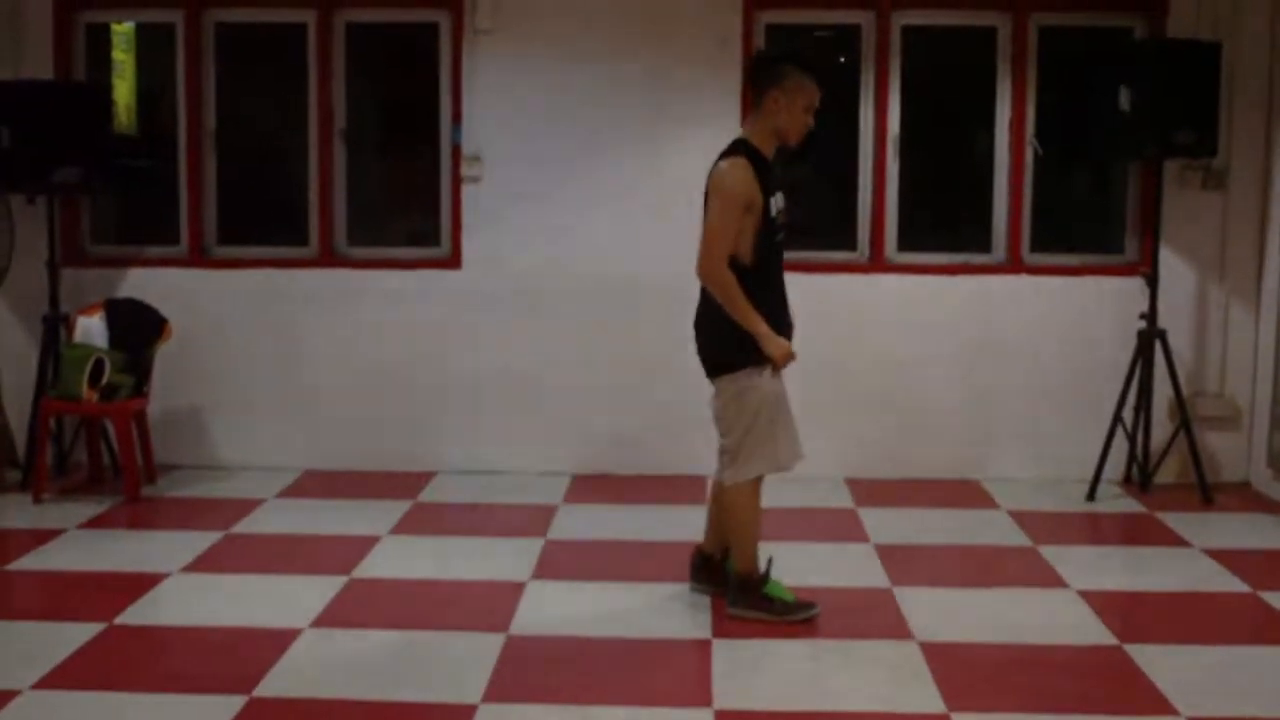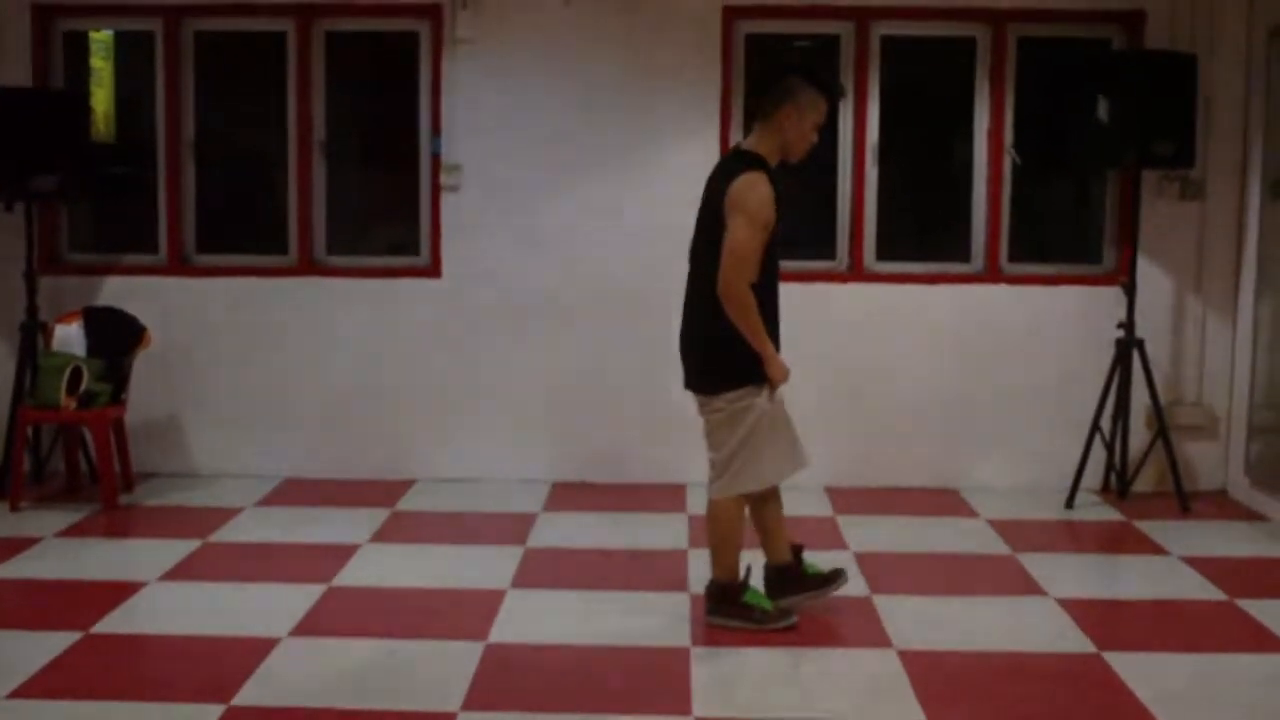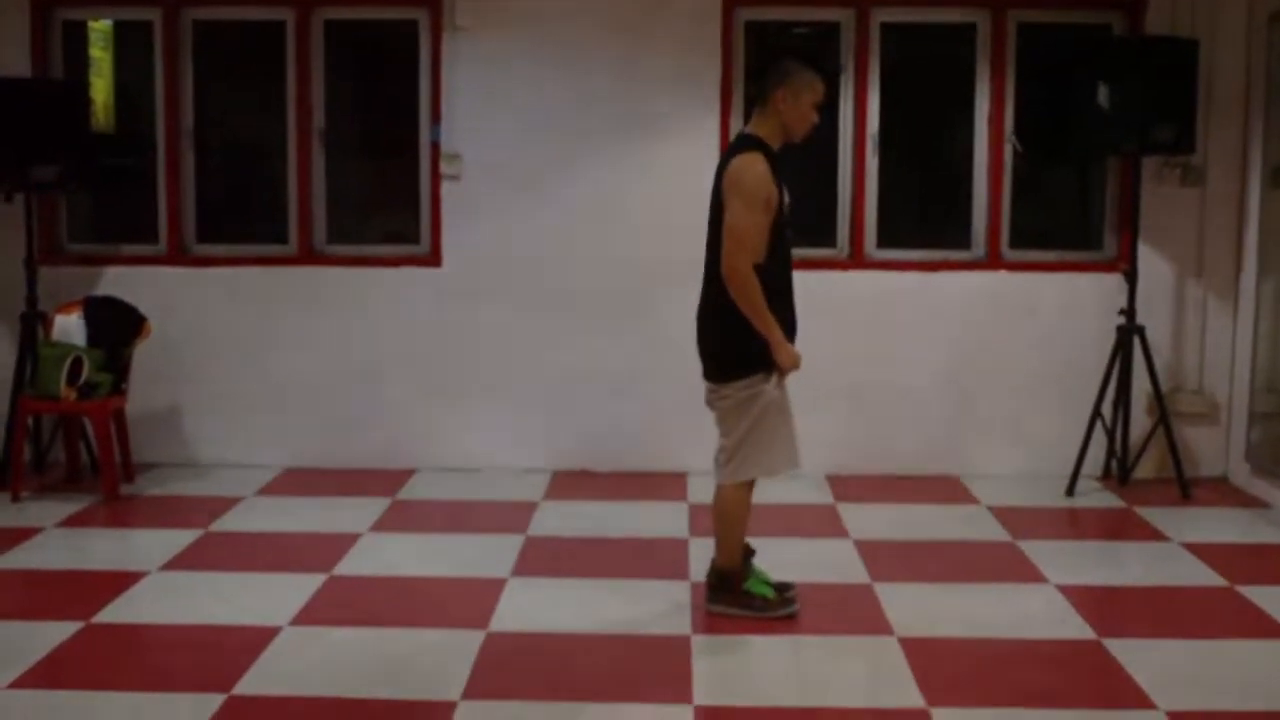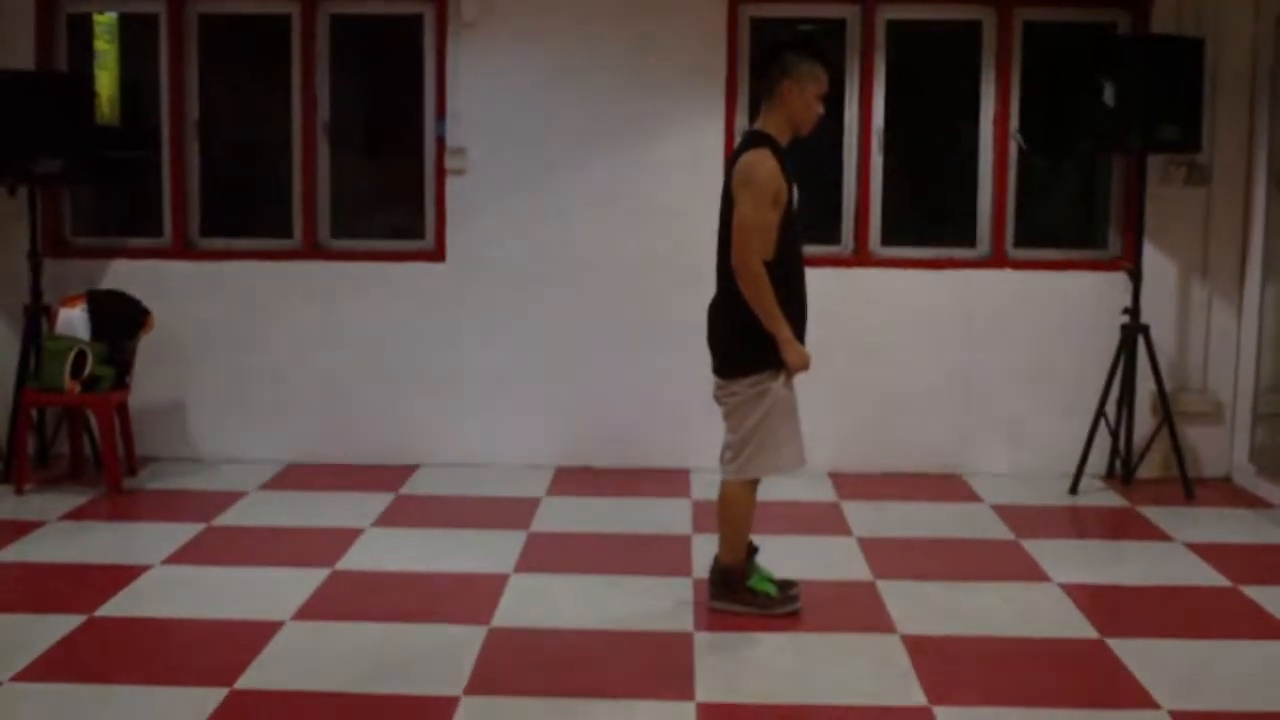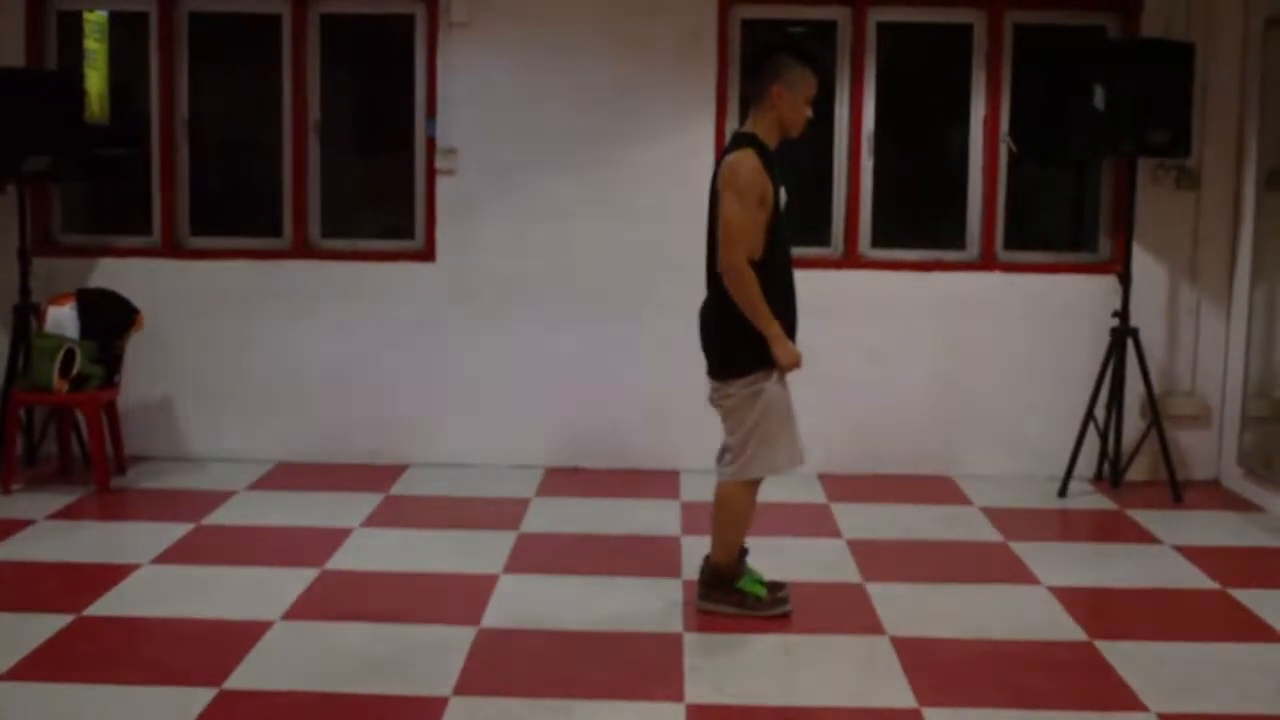
dt=0.5s
person 1, frame 1
left shoulder: (762, 166)
right shoulder: (735, 171)
right elbow: (711, 266)
left wrist: (775, 320)
right wrist: (764, 333)
left hip: (752, 339)
right hip: (738, 342)
left knee: (739, 460)
right knee: (749, 464)
left ankle: (711, 561)
right ankle: (748, 584)
person 1, frame 2
left shoulder: (735, 168)
right shoulder: (754, 185)
right elbow: (732, 285)
right wrist: (769, 355)
left hip: (731, 352)
right hip: (729, 357)
left knee: (765, 464)
right knee: (735, 477)
left ankle: (784, 571)
right ankle: (726, 595)
person 1, frame 3
left shoulder: (756, 160)
right shoulder: (752, 167)
right elbow: (735, 268)
left wrist: (772, 339)
right wrist: (778, 341)
left hip: (748, 341)
right hip: (742, 345)
left knee: (745, 463)
right knee: (739, 466)
left ankle: (735, 566)
right ankle: (727, 584)
person 1, frame 4
left shoulder: (765, 157)
right shoulder: (761, 163)
right elbow: (746, 264)
left wrist: (781, 338)
right wrist: (787, 340)
left hip: (756, 339)
right hip: (752, 343)
left knee: (748, 462)
right knee: (745, 464)
left ankle: (738, 565)
right ankle: (730, 581)
person 1, frame 5
left shoulder: (757, 160)
right shoulder: (745, 164)
right elbow: (733, 264)
left wrist: (772, 336)
right wrist: (777, 337)
left hip: (750, 340)
right hip: (744, 343)
left knee: (745, 462)
right knee: (747, 465)
left ankle: (727, 566)
right ankle: (720, 582)
